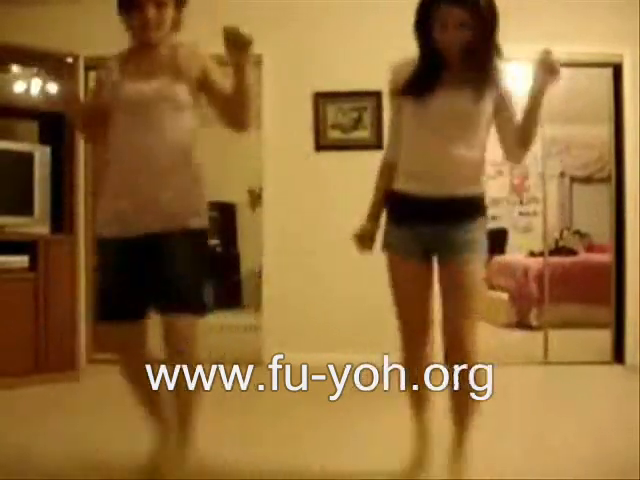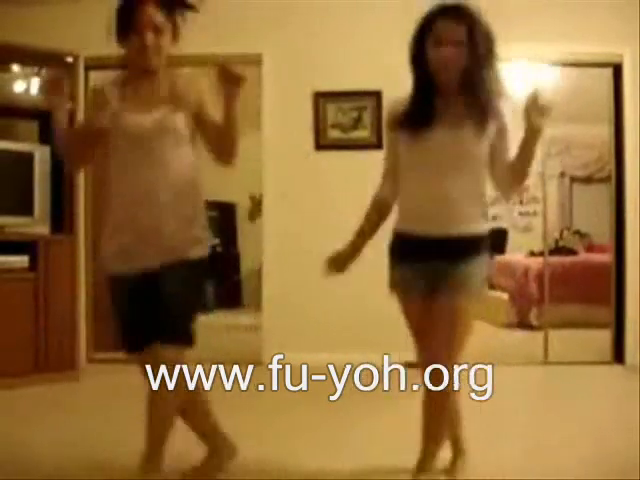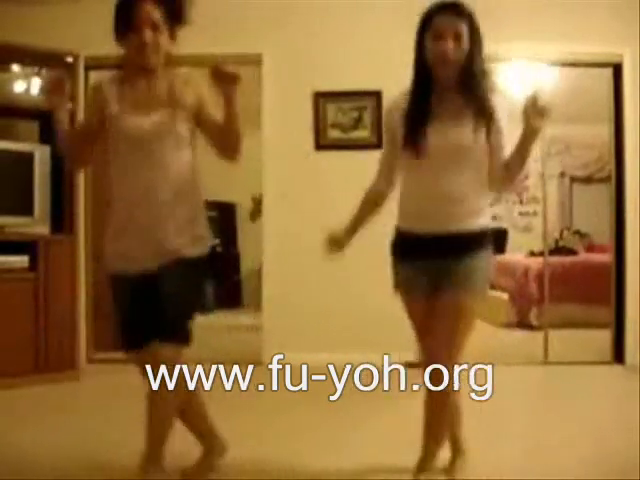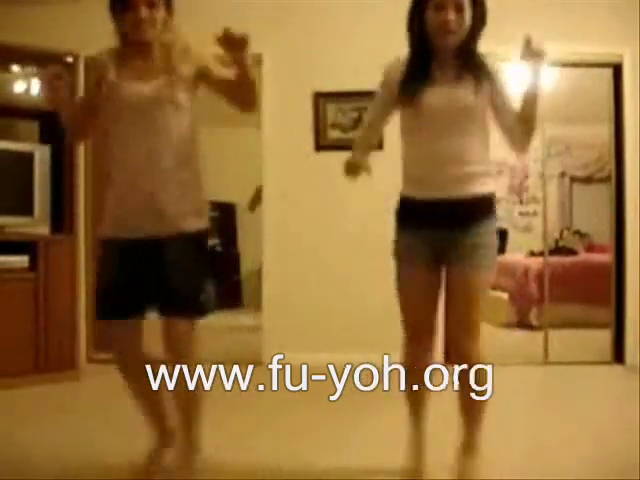
dt=0.1s
person 1, frame 1
left shoulder: (192, 60)
right shoulder: (112, 69)
left elbow: (238, 121)
right elbow: (96, 134)
left wrist: (240, 66)
right wrist: (68, 100)
left hip: (179, 213)
right hip: (120, 214)
left knee: (180, 332)
right knee: (123, 338)
left ankle: (179, 437)
right ankle: (167, 427)
person 1, frame 2
left shoulder: (188, 90)
right shoulder: (107, 95)
left elbow: (226, 155)
right elbow: (75, 158)
left wrist: (231, 101)
right wrist: (57, 110)
left hip: (181, 244)
right hip: (124, 247)
left knee: (169, 358)
right knee: (155, 364)
person 1, frame 3
left shoulder: (187, 88)
right shoulder: (106, 93)
left elbow: (230, 151)
right elbow: (76, 157)
left wrist: (229, 99)
right wrist: (58, 110)
left hip: (181, 243)
right hip: (126, 246)
left knee: (166, 358)
right knee: (151, 363)
person 1, frame 4
left shoulder: (186, 60)
right shoulder: (107, 68)
left elbow: (247, 102)
right elbow: (78, 130)
left wrist: (240, 61)
right wrist: (57, 92)
left hip: (181, 218)
right hip: (123, 221)
left knee: (178, 337)
right knee: (121, 340)
left ankle: (188, 439)
right ankle: (163, 431)
person 2, frame 1
left shoulder: (491, 81)
right shoulder: (407, 76)
left elbow: (516, 151)
right elbow: (394, 154)
left wrist: (538, 91)
right wrist: (373, 216)
left hip: (463, 217)
right hip: (407, 214)
left knee: (459, 342)
right knee: (414, 337)
right ankle: (421, 434)
person 2, frame 2
left shoulder: (487, 113)
right shoulder: (403, 114)
left elbow: (507, 186)
right elbow: (388, 192)
left wrist: (532, 134)
right wrist: (353, 248)
left hip: (464, 253)
right hip: (409, 250)
left knee: (437, 366)
right knee: (433, 364)
person 2, frame 3
left shoulder: (482, 110)
right shoulder: (401, 112)
left elbow: (499, 183)
right elbow: (382, 185)
left wrist: (530, 134)
right wrist: (349, 231)
left hip: (466, 248)
right hip: (412, 249)
left knee: (440, 364)
right knee: (436, 362)
person 2, frame 4
left shoulder: (484, 76)
right shoulder: (400, 75)
left elbow: (519, 137)
right elbow: (368, 130)
left wrist: (533, 77)
right wrist: (357, 155)
left hip: (473, 217)
right hip: (417, 219)
left knee: (463, 344)
right knee: (416, 340)
right ankle: (417, 434)
